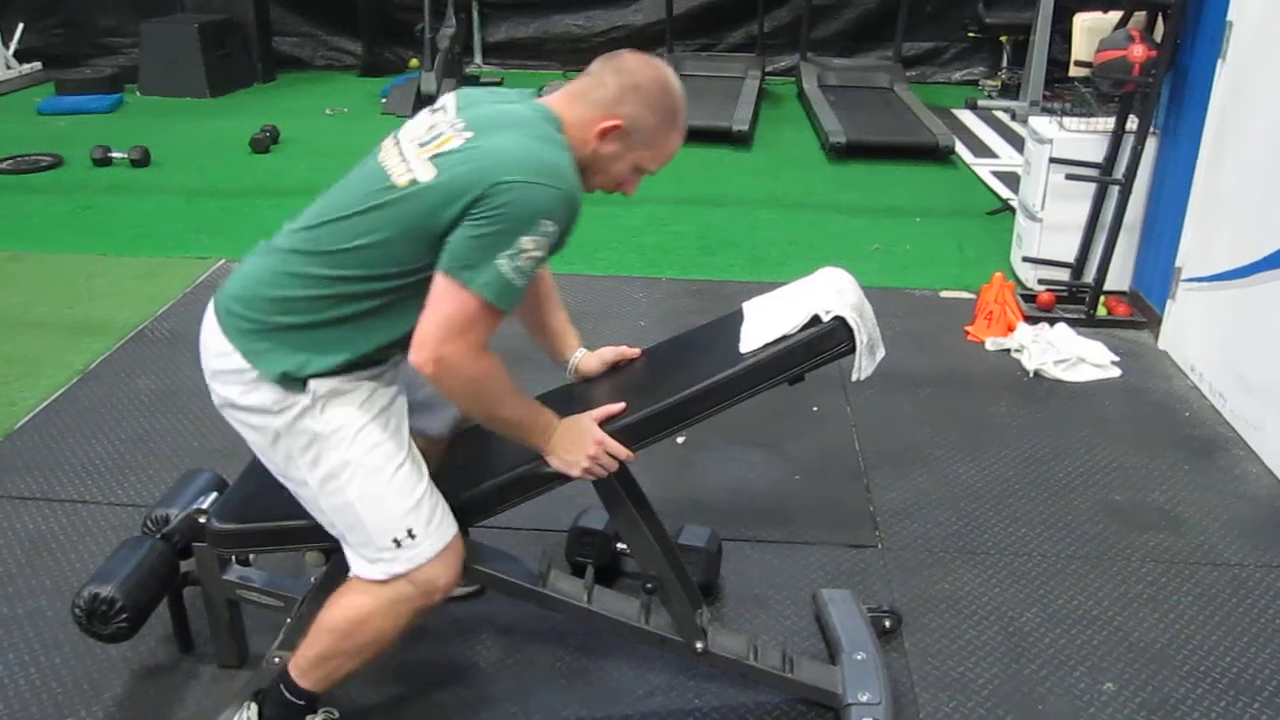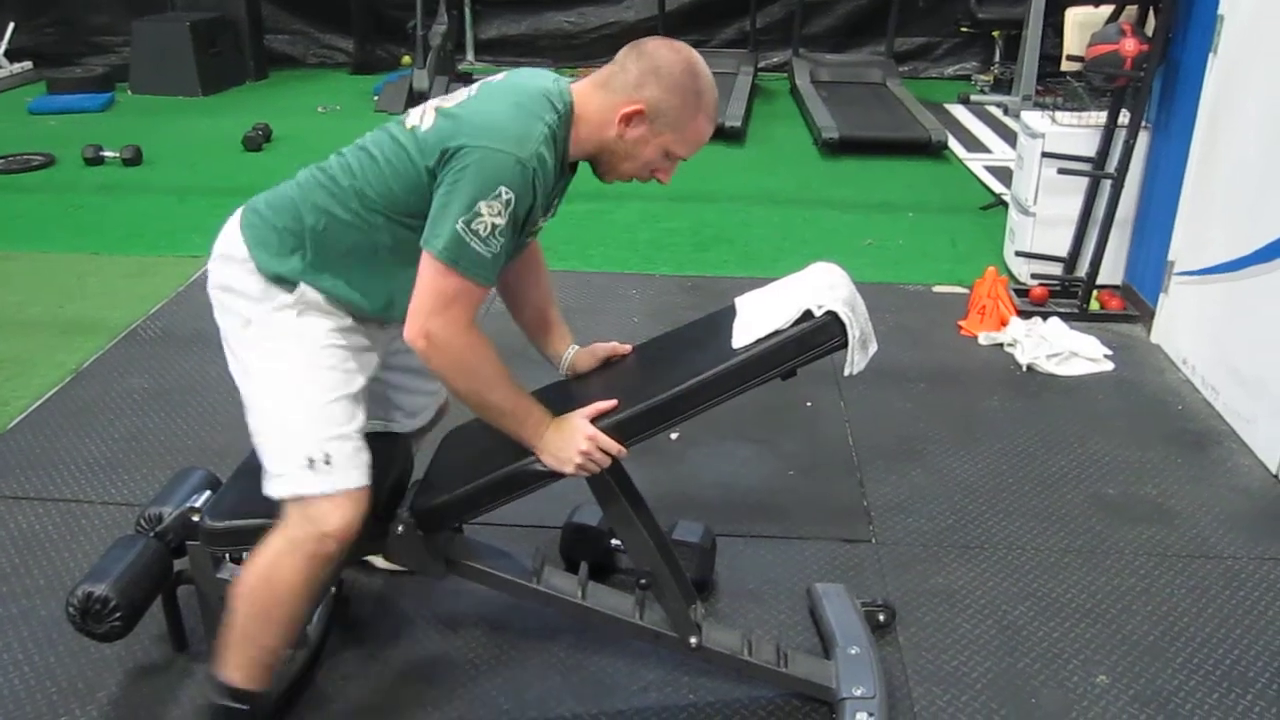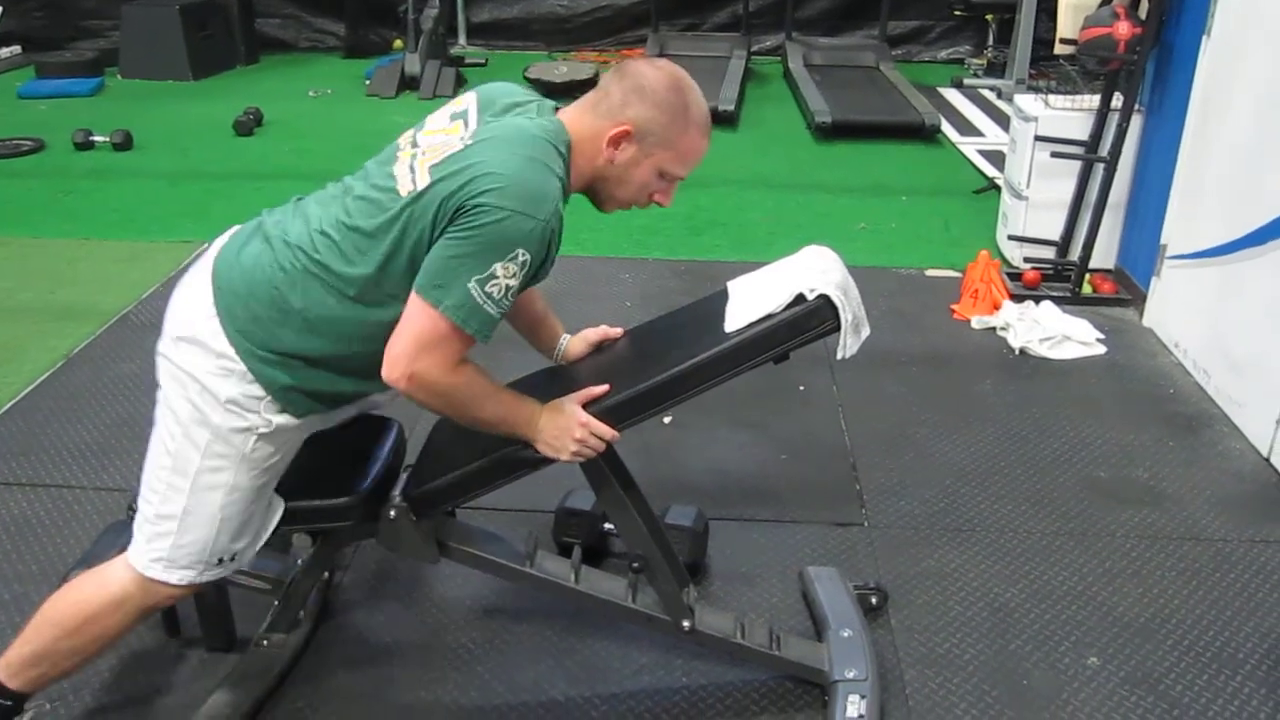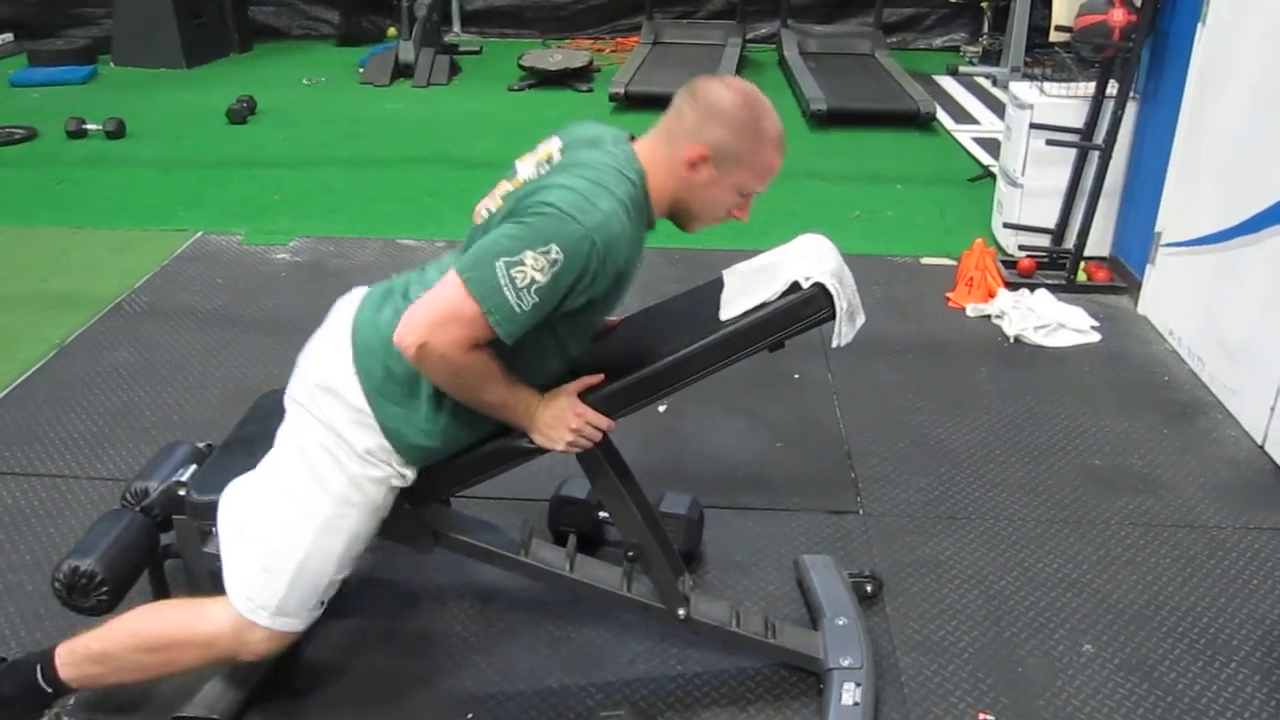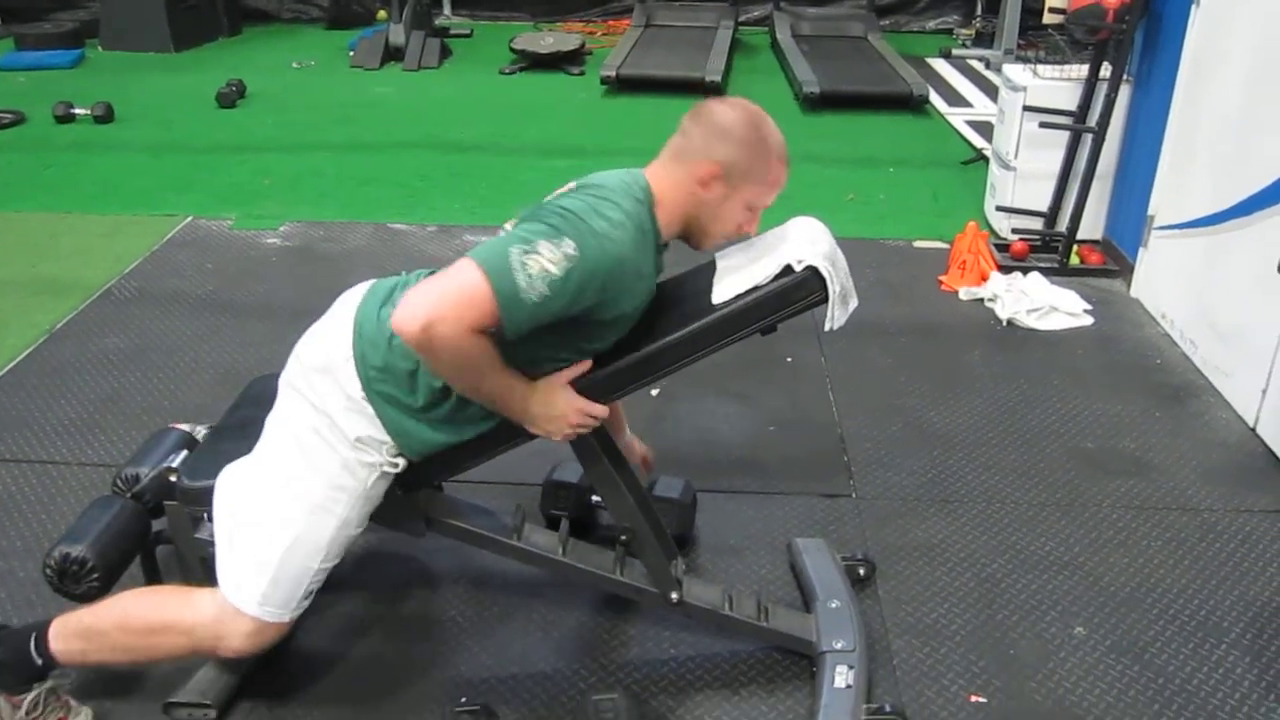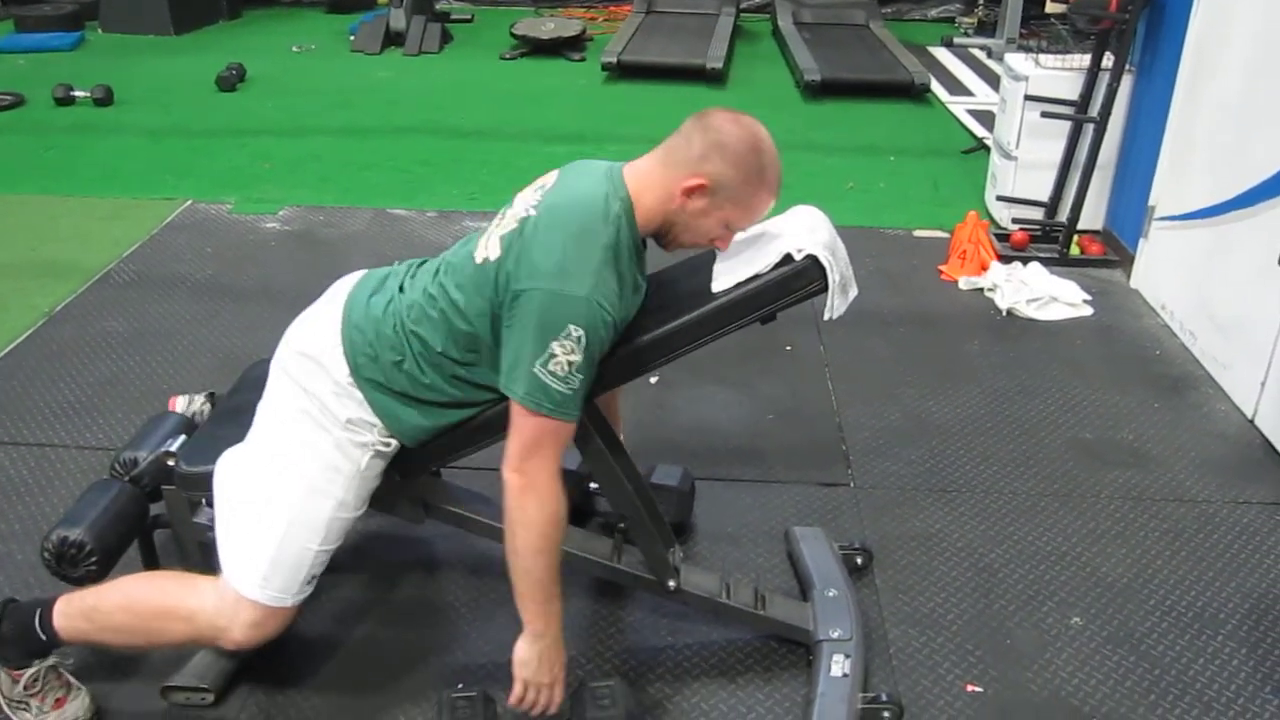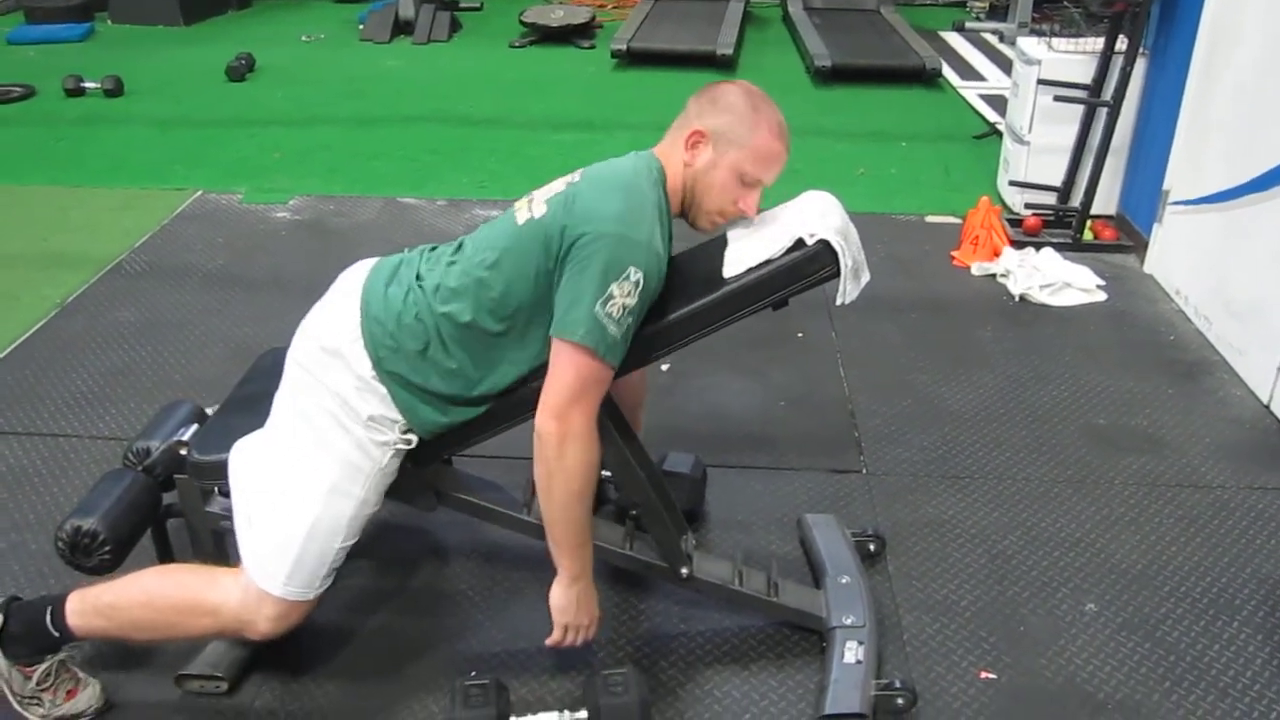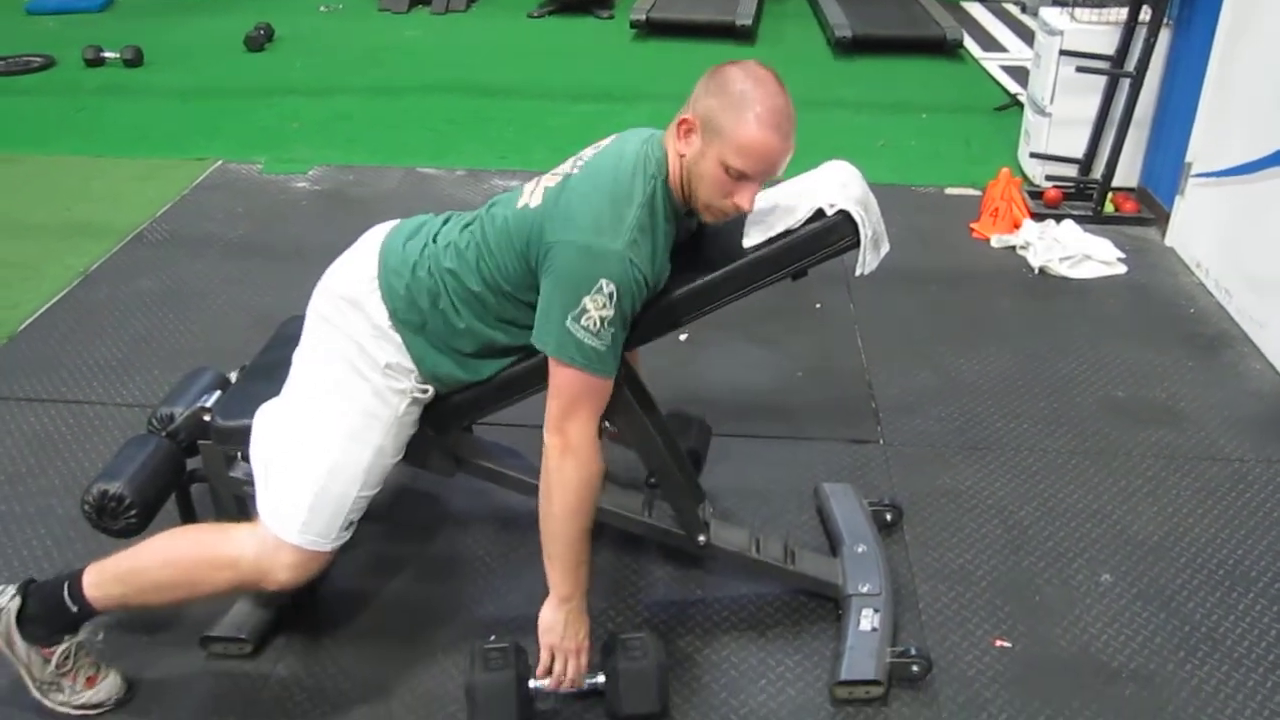
dt=0.5s
person 1, frame 1
left shoulder: (494, 105)
right shoulder: (542, 184)
right elbow: (442, 353)
left wrist: (575, 356)
right wrist: (550, 437)
left hip: (270, 308)
right hip: (277, 366)
left knee: (453, 411)
right knee: (423, 569)
left ankle: (376, 537)
person 1, frame 2
left shoulder: (544, 96)
right shoulder: (507, 149)
left elbow: (515, 247)
right elbow: (435, 329)
left wrist: (566, 354)
right wrist: (542, 433)
left hip: (353, 280)
right hip: (278, 284)
left knee: (414, 412)
right knee: (330, 513)
person 1, frame 3
left shoulder: (511, 104)
right shoulder: (522, 201)
right elbow: (413, 366)
left wrist: (558, 344)
right wrist: (537, 424)
left hip: (255, 269)
right hip: (249, 358)
right knee: (165, 575)
person 1, frame 4
left shoulder: (601, 142)
right shoulder: (590, 221)
right elbow: (431, 340)
left wrist: (562, 334)
right wrist: (534, 414)
left hip: (368, 333)
right hip: (370, 409)
right knee: (257, 627)
person 1, frame 5
left shoulder: (633, 207)
right shoulder: (604, 235)
left elbow: (585, 339)
right elbow: (432, 320)
left wrist: (612, 431)
right wrist: (536, 409)
left hip: (374, 334)
right hip: (366, 391)
right knee: (246, 625)
person 1, frame 6
left shoulder: (602, 180)
right shoulder: (573, 286)
left elbow: (599, 348)
right elbow: (529, 478)
right wrist: (541, 637)
left hip: (373, 312)
right hip: (350, 388)
right knee: (247, 617)
person 1, frame 7
left shoulder: (631, 185)
right shoulder: (627, 237)
left elbow: (621, 350)
right elbow: (562, 424)
right wrist: (574, 578)
left hip: (383, 301)
right hip: (369, 377)
right knee: (266, 607)
person 1, frame 8
left shoulder: (651, 158)
right shoulder: (607, 242)
left elbow: (628, 306)
right elbow: (568, 437)
right wrist: (566, 602)
left hip: (409, 261)
right hip: (385, 327)
right knee: (285, 557)
